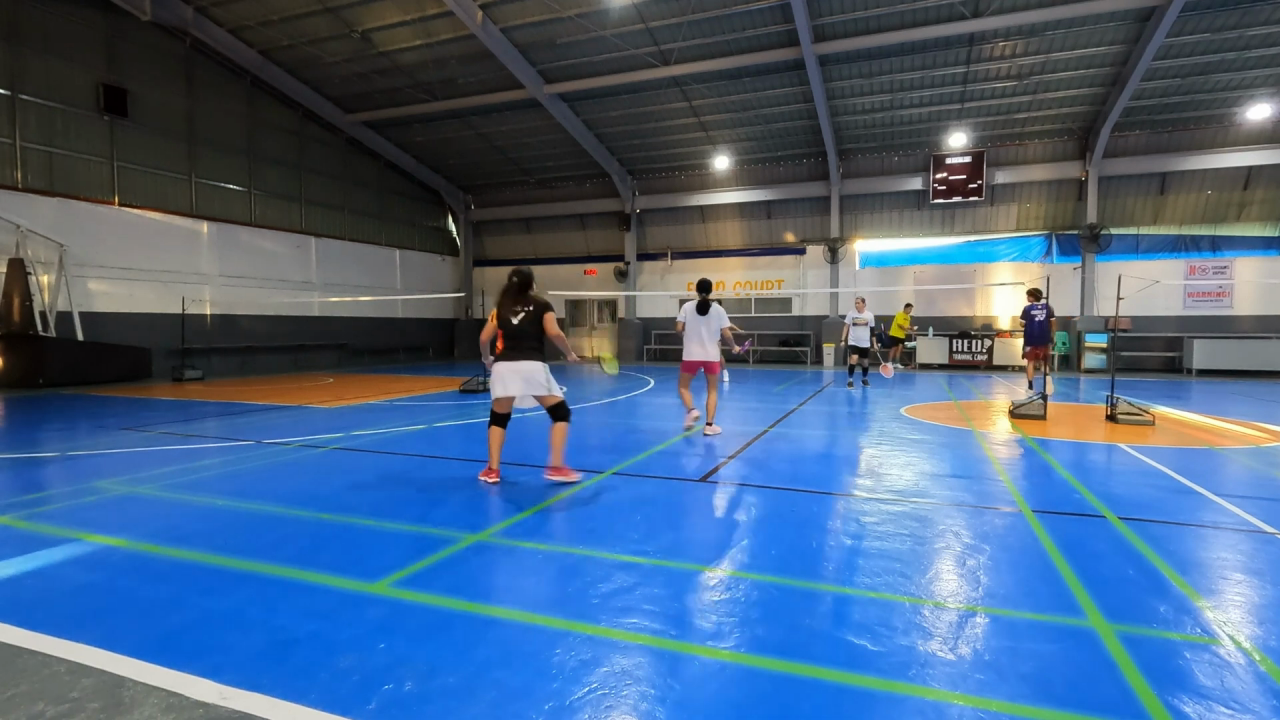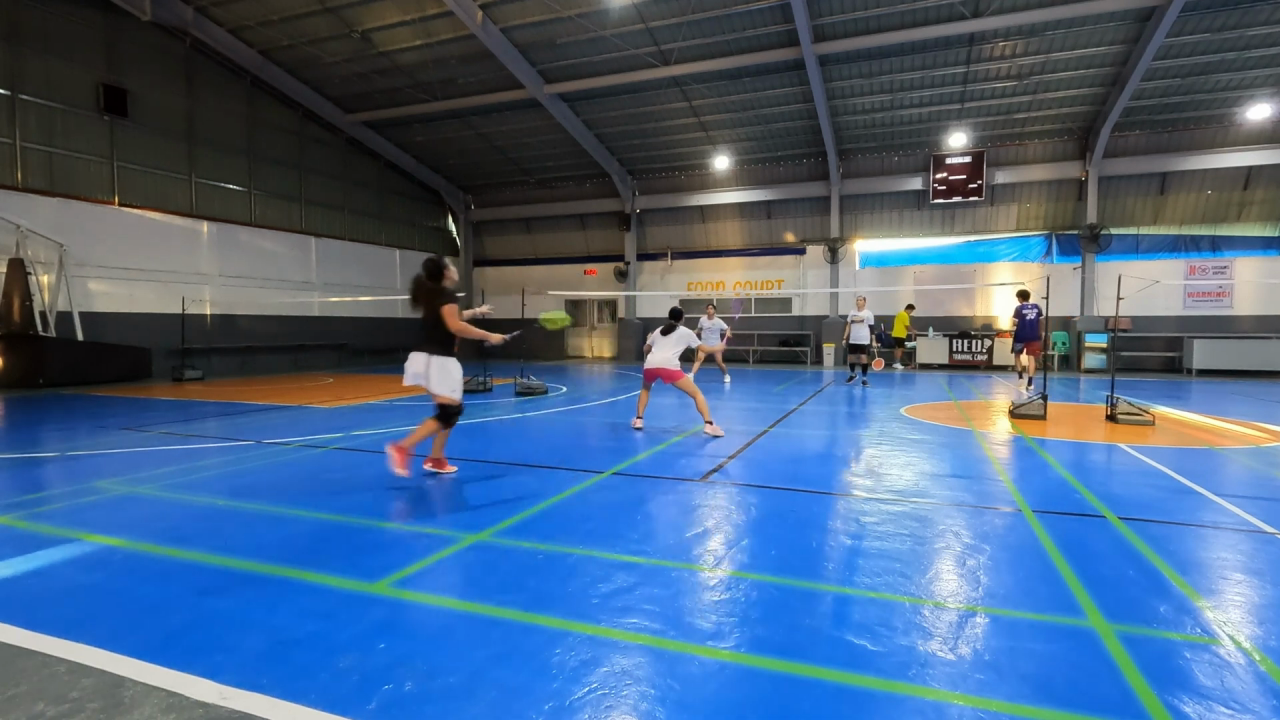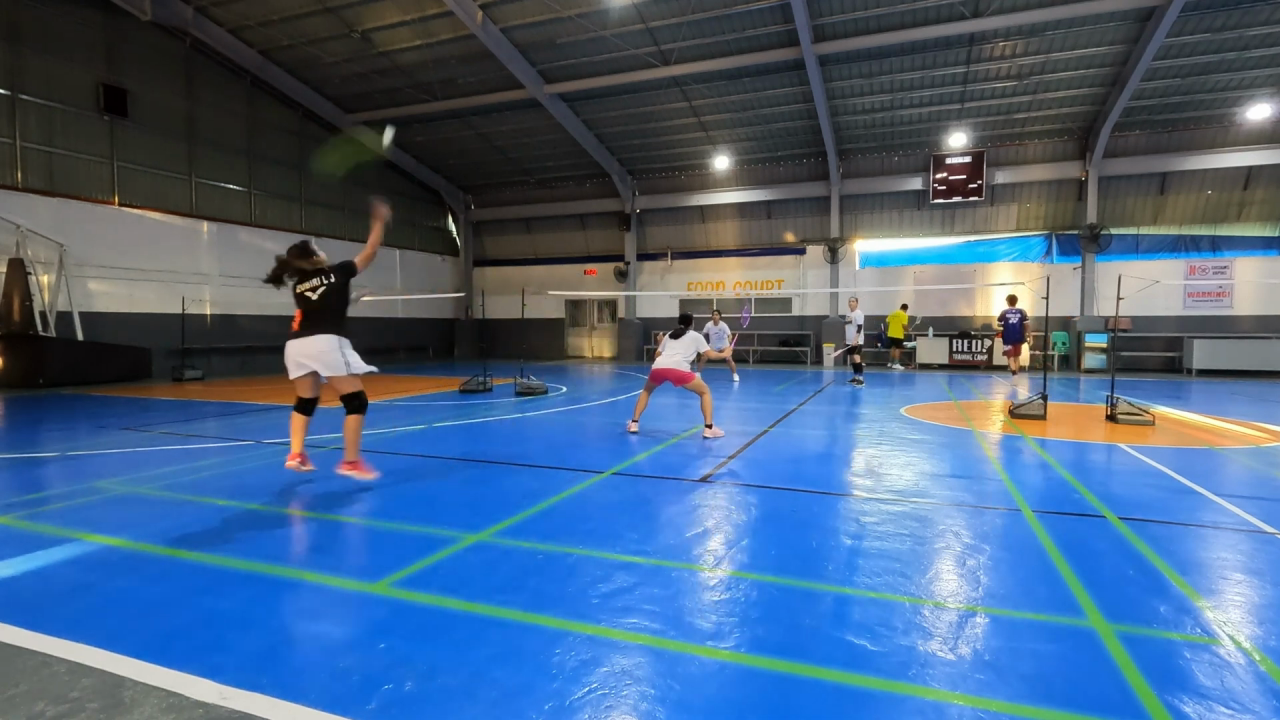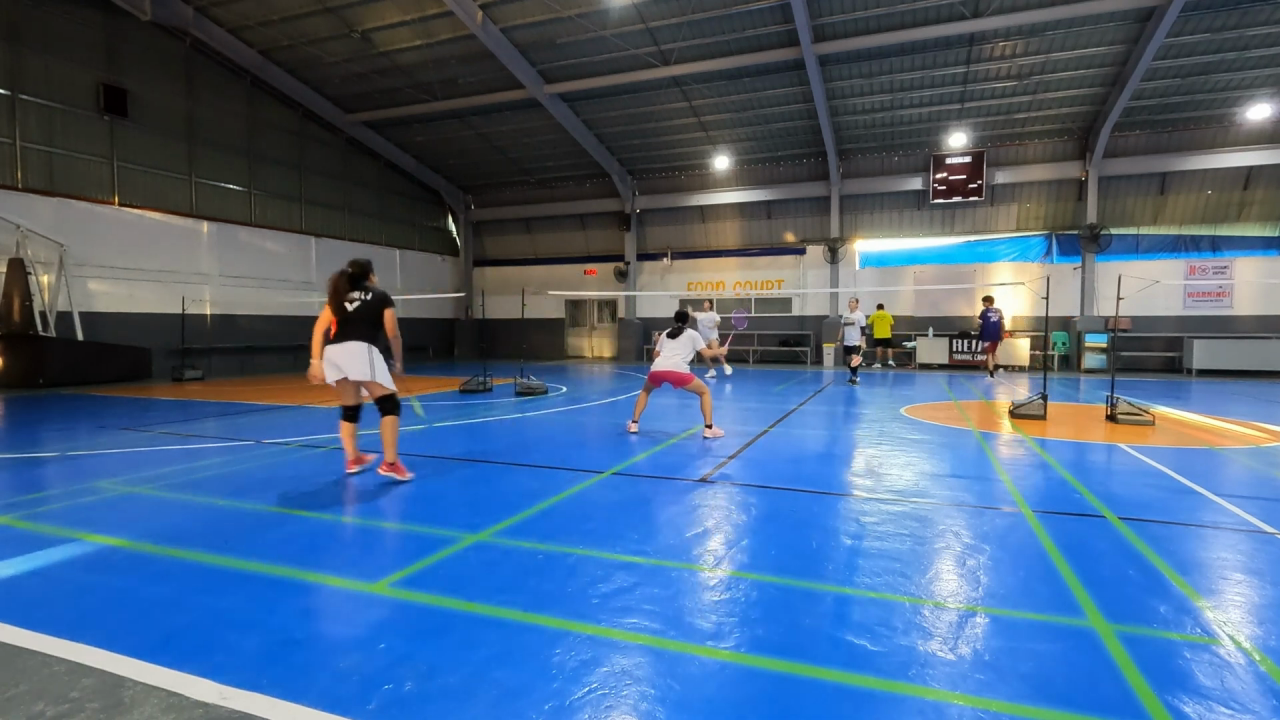
dt=0.7s
person 1, frame 1
left shoulder: (501, 308)
right shoulder: (541, 305)
left elbow: (486, 338)
right elbow: (554, 333)
left wrist: (488, 359)
right wrist: (569, 353)
left hip: (504, 367)
right hip: (533, 366)
left knee: (499, 418)
right knee: (561, 413)
left ankle: (492, 470)
right ankle: (556, 467)
person 1, frame 2
left shoulder: (436, 293)
right shoulder: (444, 293)
right elbow: (455, 326)
left wrist: (477, 312)
right wrist: (488, 336)
left hip: (431, 358)
right hip: (436, 360)
left knee: (451, 410)
right knee: (448, 415)
left ankle: (435, 459)
right ankle: (402, 449)
person 1, frame 3
left shoulder: (298, 284)
right shoulder: (336, 273)
right elbow: (369, 252)
right wrist: (379, 221)
left hip: (296, 347)
right hip: (328, 344)
left knee: (305, 403)
right knee: (356, 401)
left ankle: (297, 454)
right ankle: (352, 461)
person 1, frame 4
left shoulder: (337, 298)
right shoulder: (381, 297)
left elbow: (319, 330)
right elbow: (393, 332)
left wrist: (316, 362)
right wrist: (398, 360)
left hip: (334, 353)
right hip: (360, 352)
left knee: (350, 409)
right knee: (389, 404)
left ankle: (354, 459)
right ankle: (390, 462)
